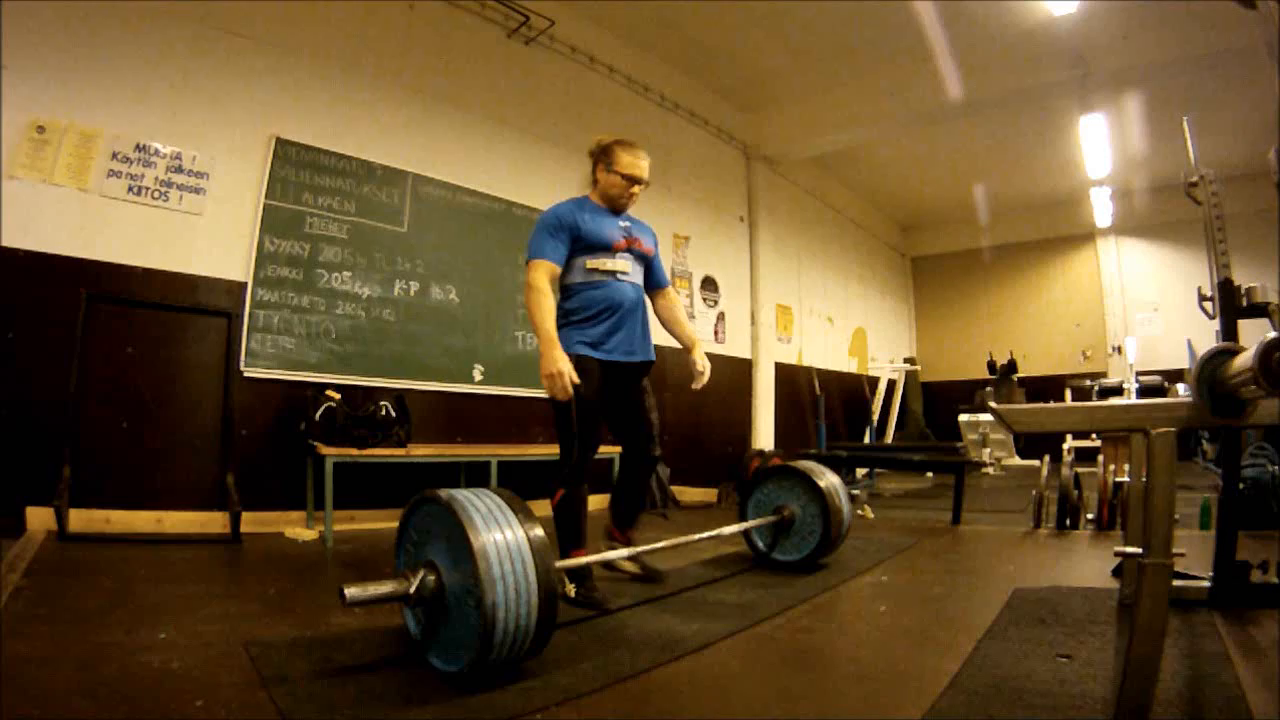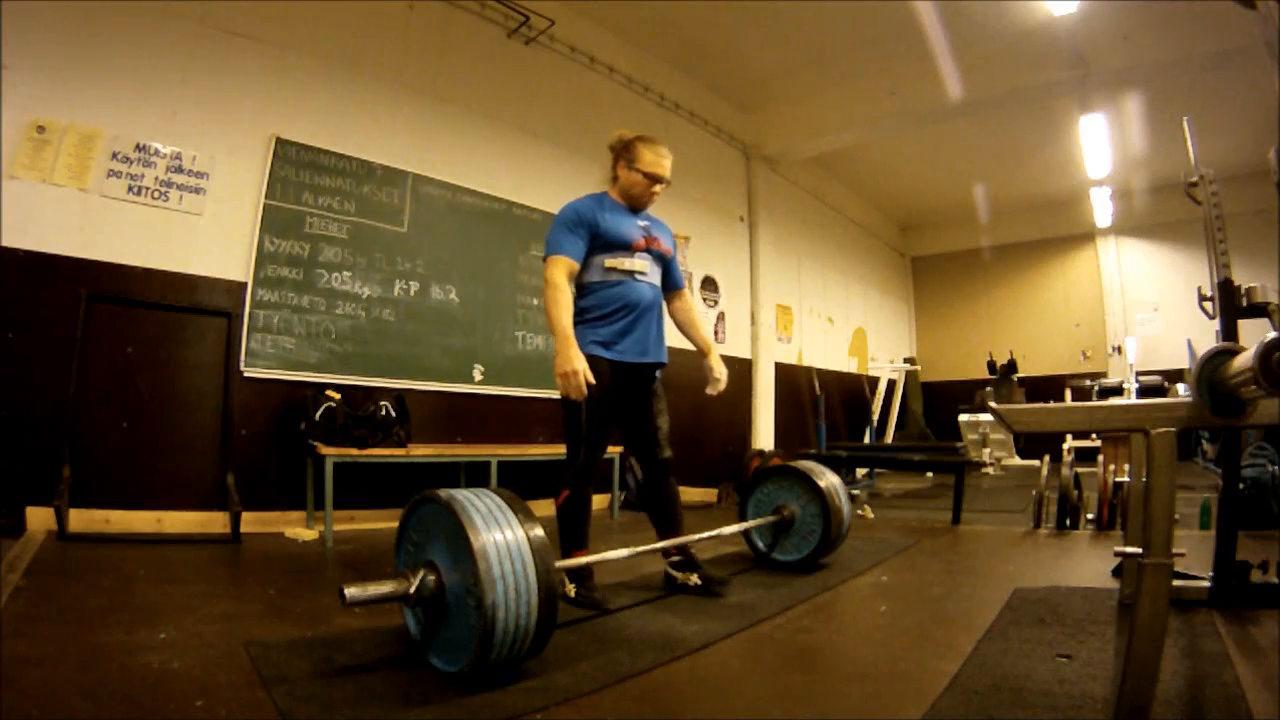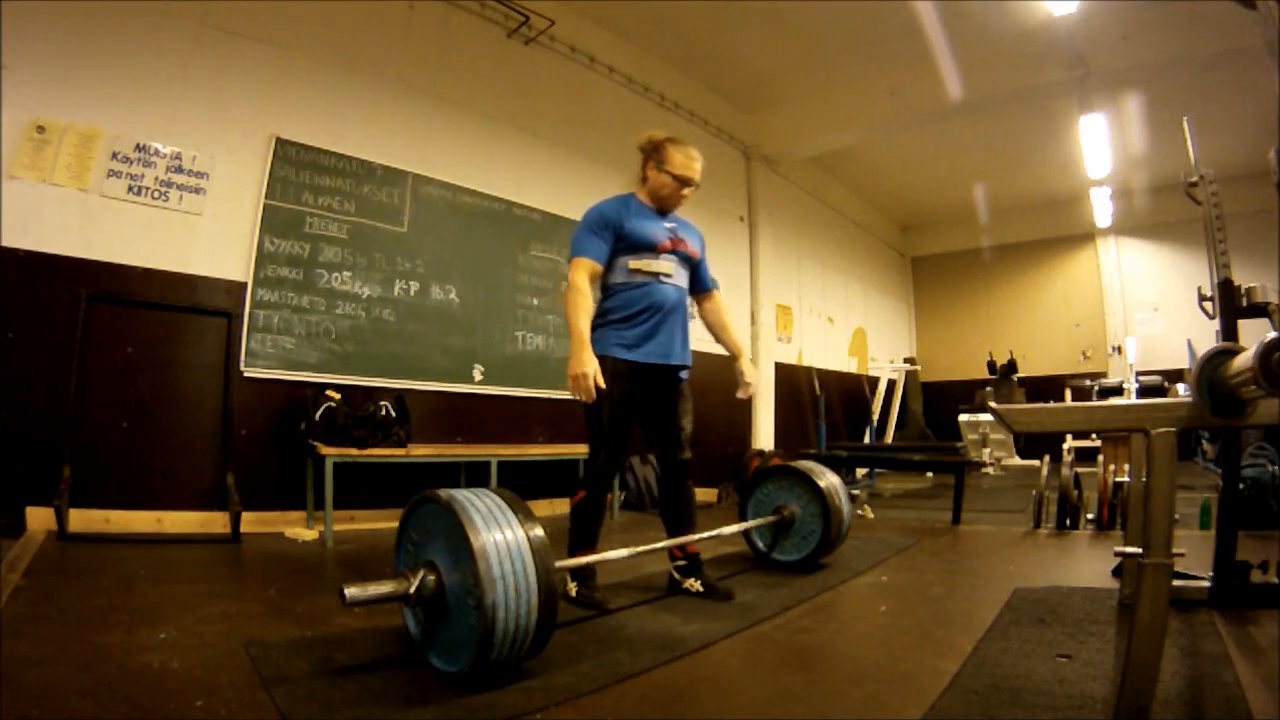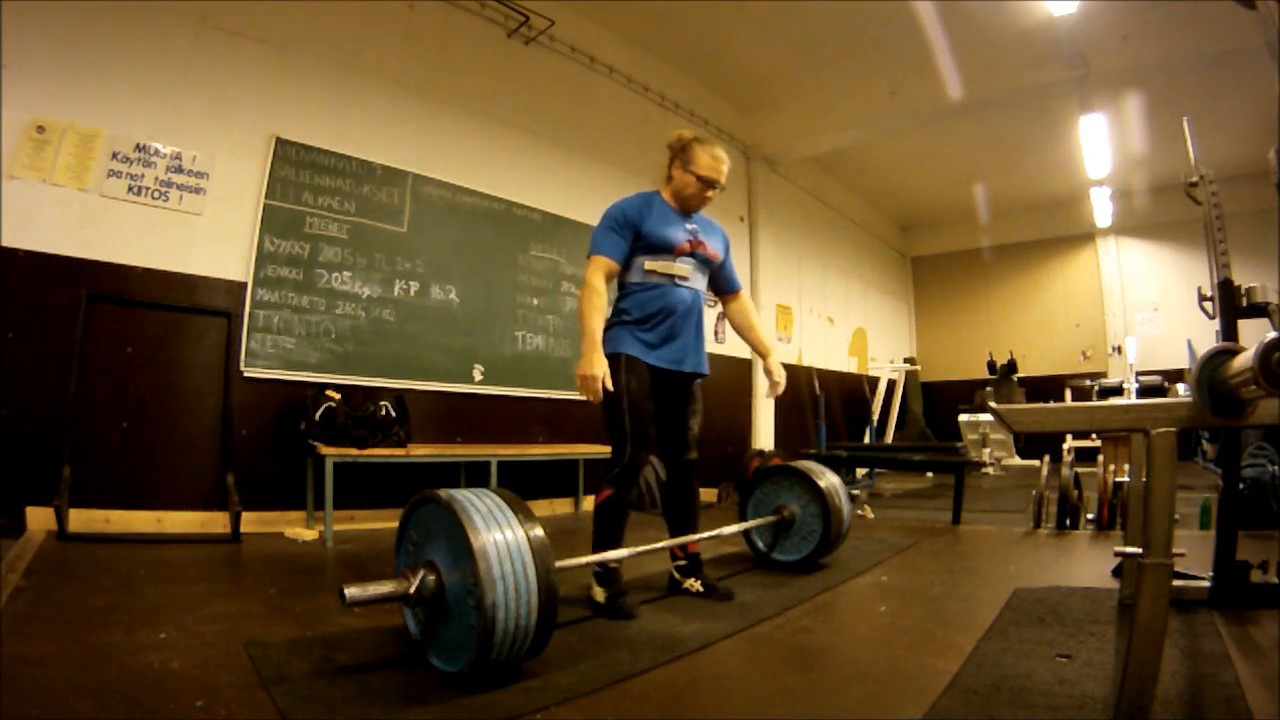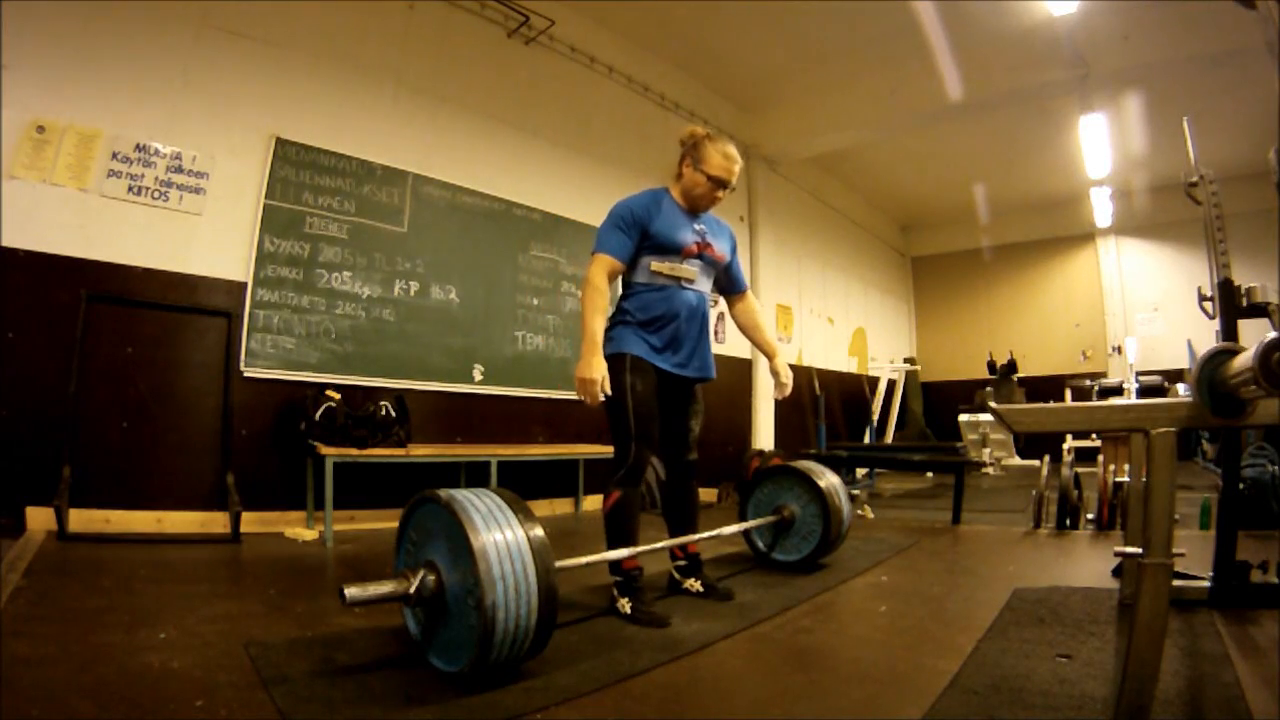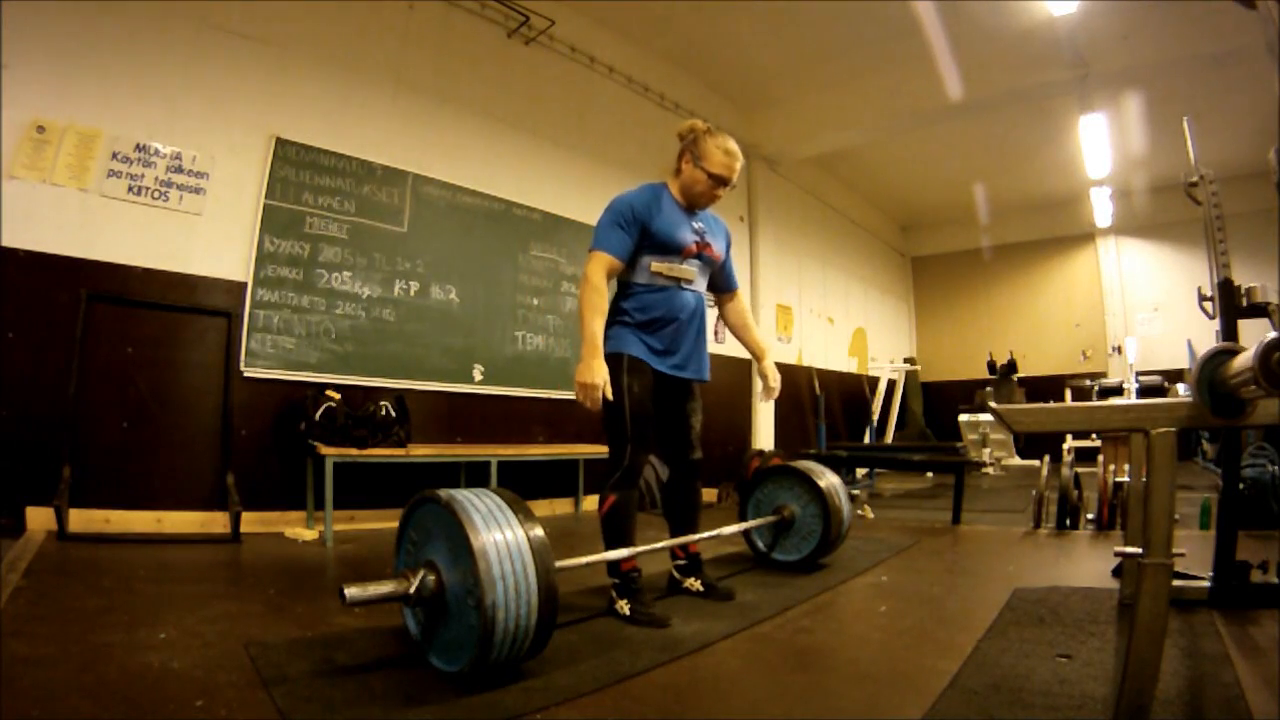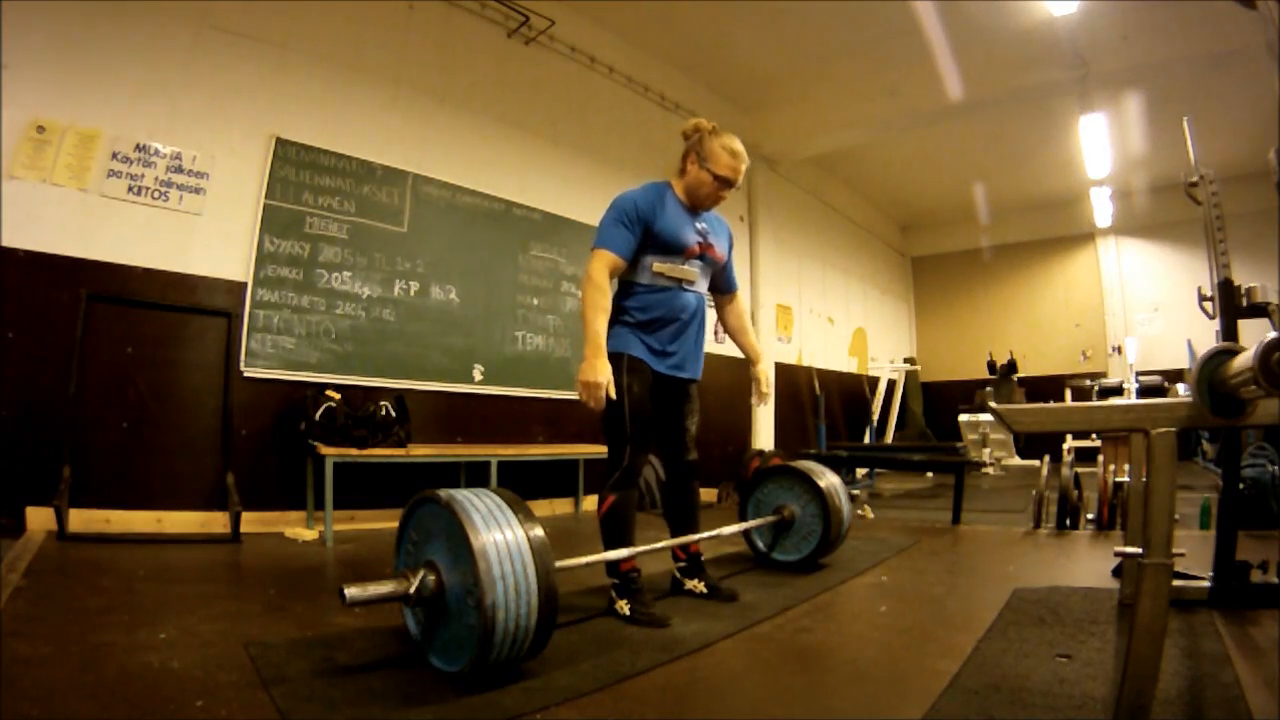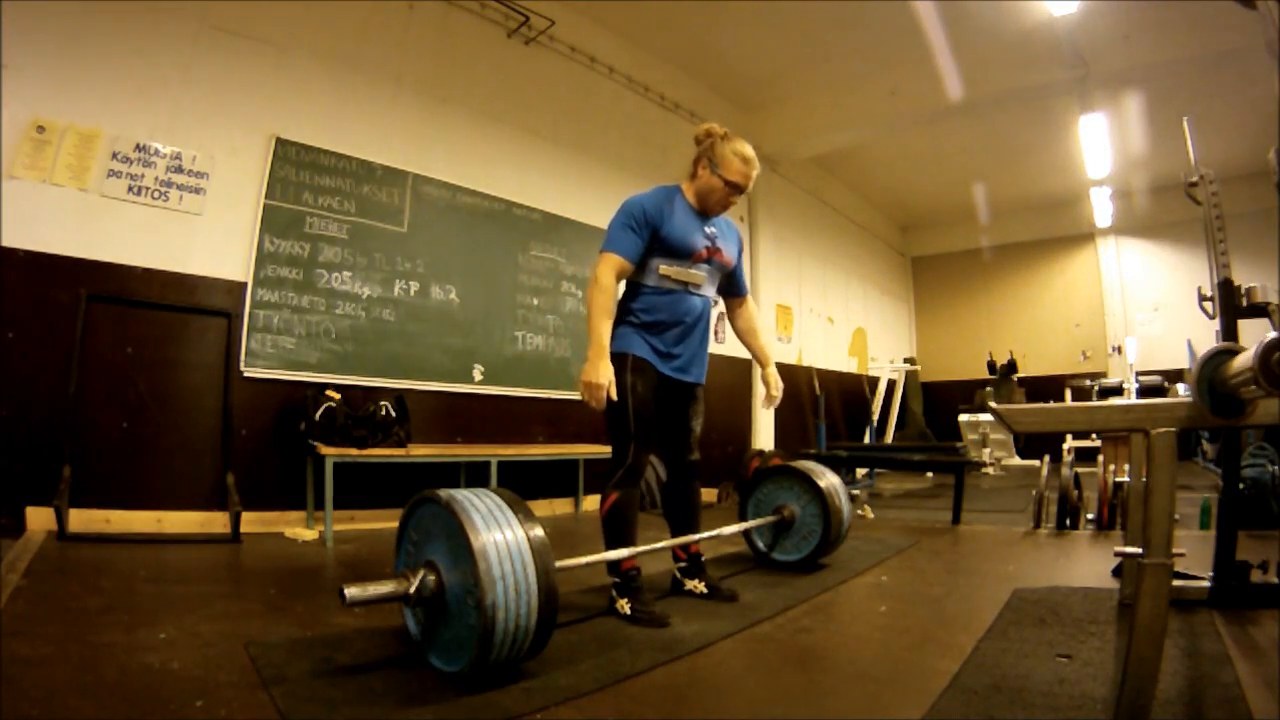
dt=0.2s
person 1, frame 1
left shoulder: (643, 233)
right shoulder: (564, 217)
left elbow: (663, 296)
right elbow: (540, 282)
left wrist: (694, 346)
right wrist: (551, 349)
left hip: (632, 359)
right hip: (581, 357)
left knee: (645, 455)
right knee: (577, 462)
left ankle: (618, 544)
right ankle: (574, 572)
person 1, frame 2
left shoulder: (661, 233)
right shoulder: (583, 214)
left elbow: (679, 299)
right elbow: (557, 278)
left wrist: (709, 352)
right wrist: (567, 347)
left hip: (646, 362)
right hip: (596, 358)
left knee: (659, 463)
right knee: (584, 466)
left ankle: (680, 564)
right ankle: (574, 574)
person 1, frame 3
left shoulder: (690, 235)
right shoulder: (610, 215)
left elbow: (709, 300)
right elbow: (580, 281)
left wrist: (740, 355)
right wrist: (582, 349)
left hip: (670, 363)
right hip: (618, 357)
left knee: (678, 464)
right knee: (605, 463)
left ankle: (685, 568)
right ankle: (578, 574)
person 1, frame 4
left shoulder: (714, 235)
right shoulder: (631, 212)
left elbow: (735, 301)
right elbow: (597, 279)
left wrist: (768, 355)
right wrist: (591, 348)
left hip: (684, 363)
right hip: (632, 354)
left knee: (683, 465)
right knee: (630, 462)
left ankle: (685, 567)
right ankle: (605, 576)
person 1, frame 5
left shoulder: (722, 234)
right shoulder: (638, 210)
left elbow: (741, 302)
right elbow: (600, 276)
left wrist: (774, 356)
right wrist: (592, 350)
left hip: (688, 364)
right hip: (635, 354)
left knee: (683, 466)
right knee: (634, 463)
left ankle: (686, 567)
right ankle: (626, 584)
person 1, frame 6
left shoulder: (717, 231)
right shoulder: (635, 206)
left elbow: (731, 300)
right elbow: (597, 275)
left wrist: (763, 357)
right wrist: (592, 353)
left hip: (685, 364)
right hip: (632, 356)
left knee: (687, 465)
right knee: (629, 465)
left ankle: (687, 567)
right ankle: (624, 586)
person 1, frame 7
left shoulder: (720, 231)
right shoulder: (639, 205)
left elbow: (729, 302)
right elbow: (600, 274)
left wrist: (756, 360)
right wrist: (595, 353)
left hip: (682, 364)
right hip: (632, 356)
left knee: (684, 466)
right knee: (628, 465)
left ankle: (689, 569)
right ankle: (624, 587)
person 1, frame 8
left shoulder: (730, 237)
right shoulder: (648, 209)
left elbow: (739, 306)
right elbow: (607, 276)
left wrist: (767, 364)
right wrist: (598, 354)
left hip: (686, 366)
right hip: (636, 357)
left knee: (685, 466)
right knee: (631, 465)
left ankle: (689, 569)
right ankle: (624, 584)
